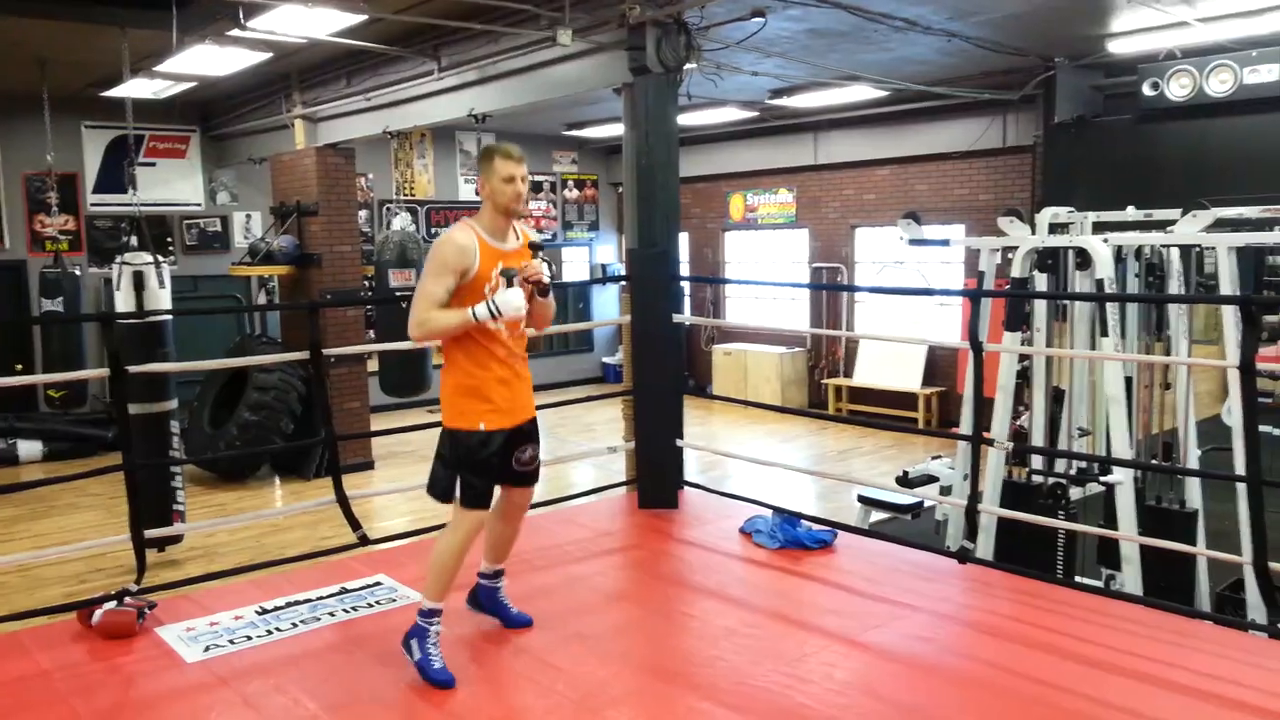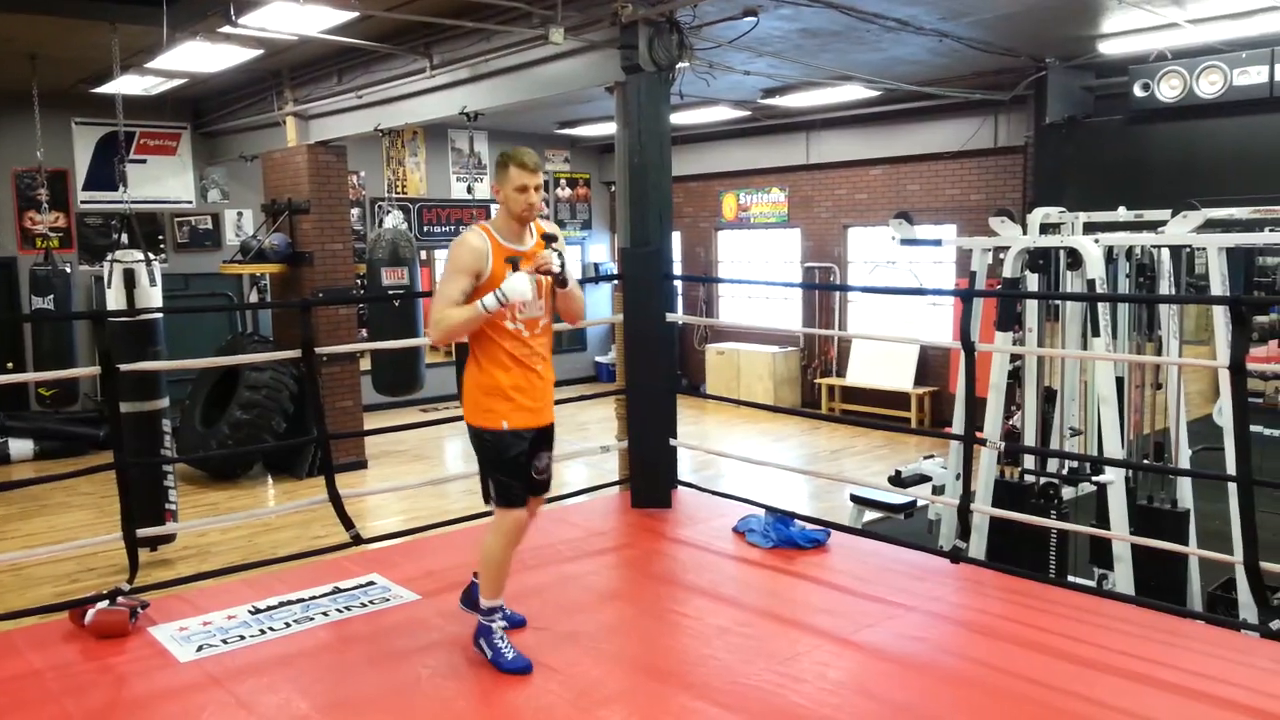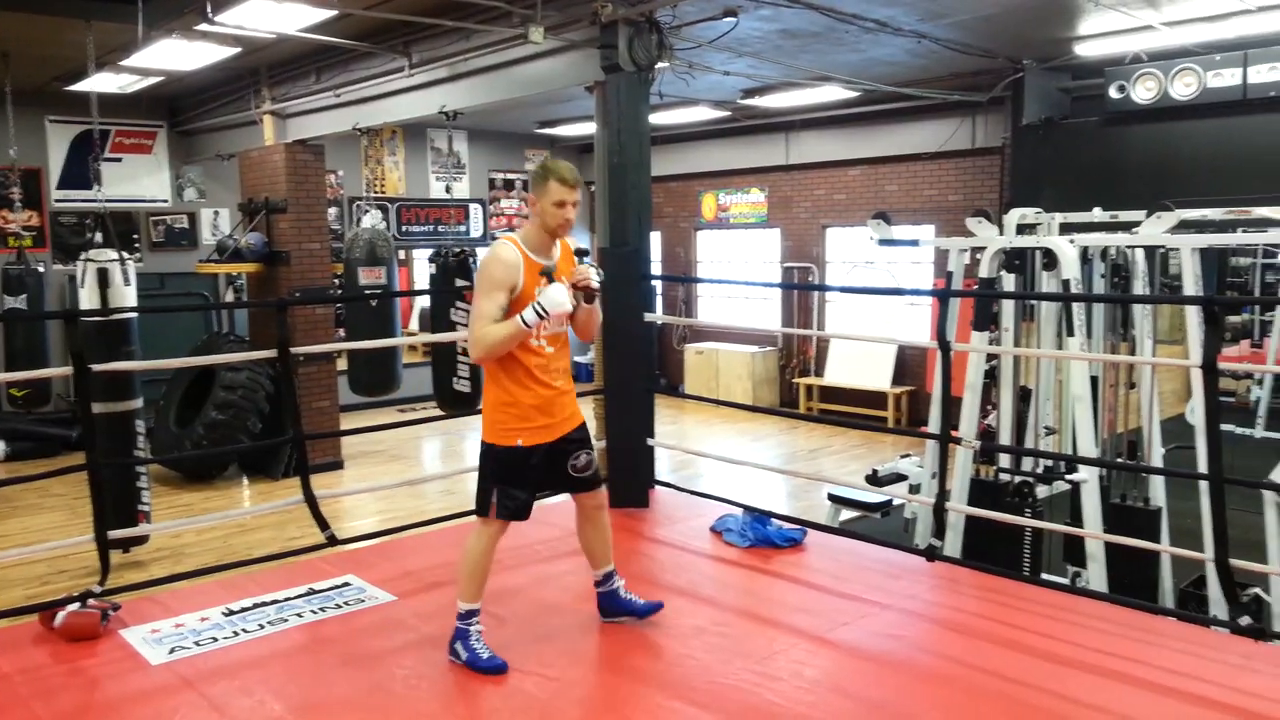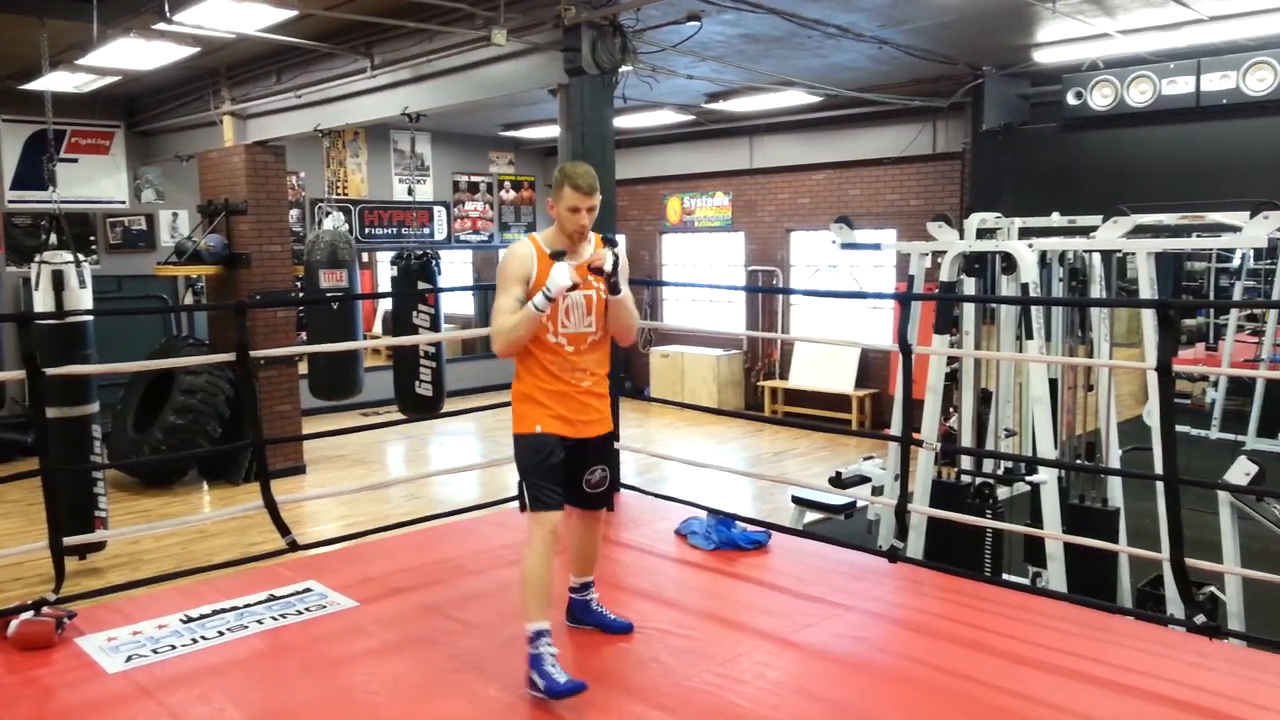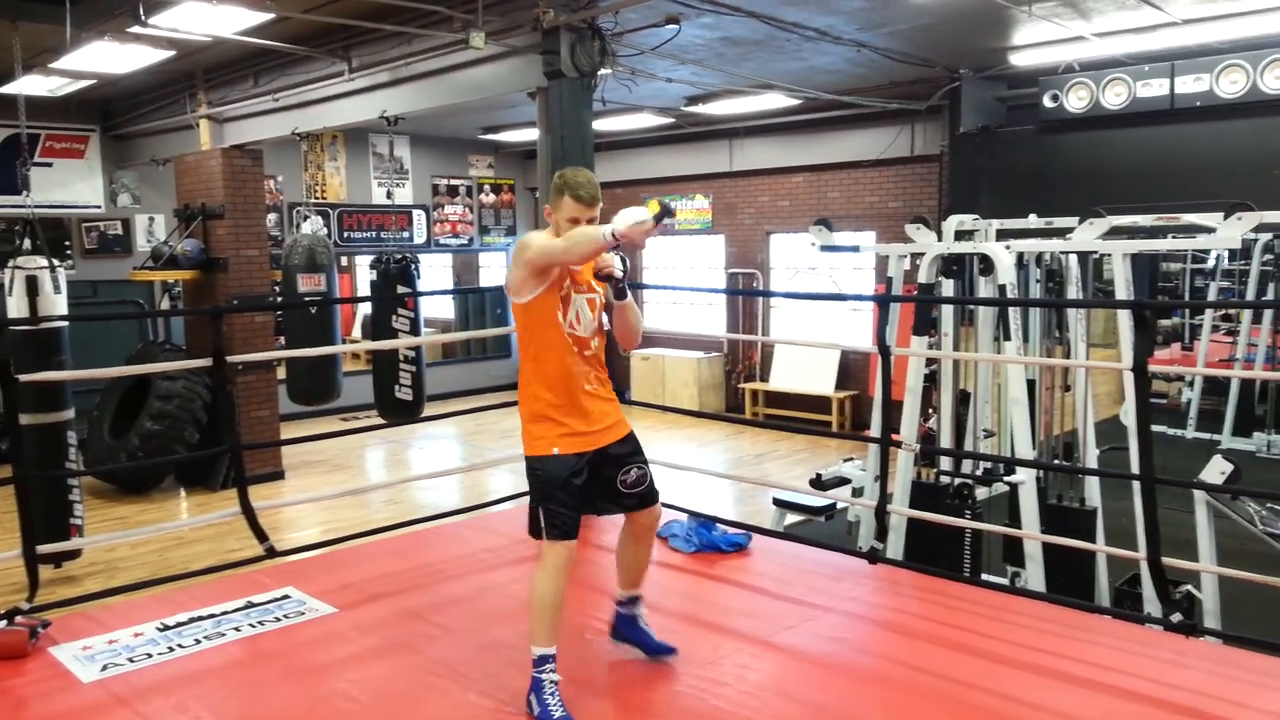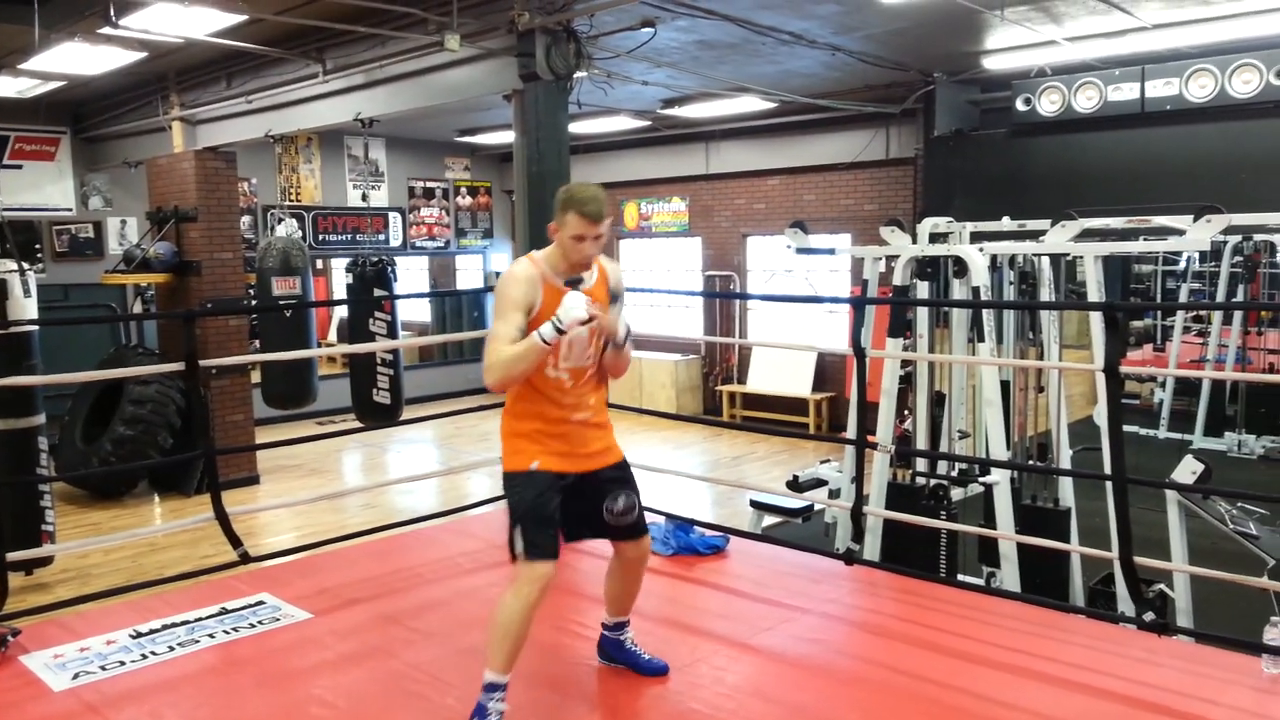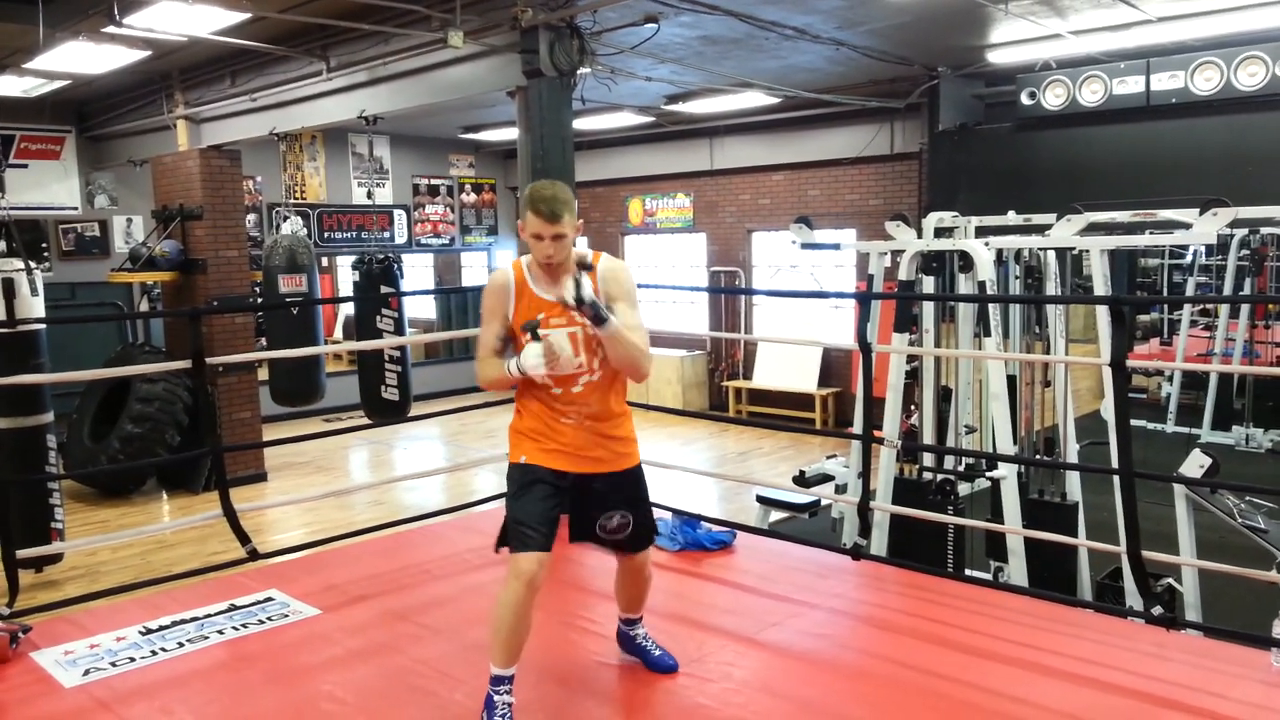
dt=0.4s
person 1, frame 1
left shoulder: (526, 239)
right shoulder: (457, 244)
left elbow: (540, 323)
right elbow: (419, 326)
left wrist: (540, 289)
right wrist: (488, 309)
left hip: (517, 398)
right hip: (473, 404)
left knee: (518, 495)
right knee: (471, 516)
left ankle: (489, 587)
right ankle: (424, 630)
person 1, frame 2
left shoulder: (547, 238)
right shoulder: (472, 247)
left elbow: (575, 315)
right elbow: (439, 329)
left wrist: (561, 274)
right wrist: (498, 297)
left hip: (537, 400)
right hip: (495, 405)
left knee: (528, 504)
right knee: (511, 515)
left ankle: (479, 585)
right ankle: (489, 624)
person 1, frame 3
left shoulder: (569, 252)
right shoulder: (503, 259)
left elbow: (586, 334)
right elbow: (479, 347)
left wrist: (588, 296)
right wrist: (537, 310)
left hip: (561, 409)
right hip: (514, 418)
left knee: (593, 499)
right knee: (495, 523)
left ankle: (609, 594)
right ankle: (465, 630)
person 1, frame 4
left shoulder: (606, 254)
right shoulder: (522, 257)
left elbow: (628, 336)
right elbow: (501, 344)
left wrist: (613, 284)
right wrist: (547, 293)
left hip: (593, 413)
right hip: (540, 415)
left knee: (591, 512)
right knee: (545, 525)
left ankle: (582, 600)
right ankle: (540, 652)
person 1, frame 5
left shoulder: (597, 258)
right shoulder: (532, 250)
left elbow: (628, 341)
right elbow: (560, 248)
left wrist: (618, 287)
right wrist: (623, 225)
left hip: (604, 418)
right hip: (553, 430)
left knee: (645, 514)
right knee: (559, 550)
left ankle: (627, 616)
person 1, frame 6
left shoulder: (608, 277)
right shoulder: (523, 277)
right elbow: (495, 375)
left wrist: (619, 339)
right wrist: (558, 326)
left hip: (595, 445)
right hip: (534, 451)
left knee: (635, 546)
right knee: (534, 574)
left ankle: (615, 639)
person 1, frame 7
left shoulder: (612, 273)
right shoulder: (503, 284)
left elbow: (640, 368)
right elbow: (485, 373)
left wrist: (596, 310)
right wrist: (520, 363)
left hip: (610, 449)
right hip: (538, 451)
left knee: (635, 558)
right knee: (525, 570)
left ankle: (631, 630)
